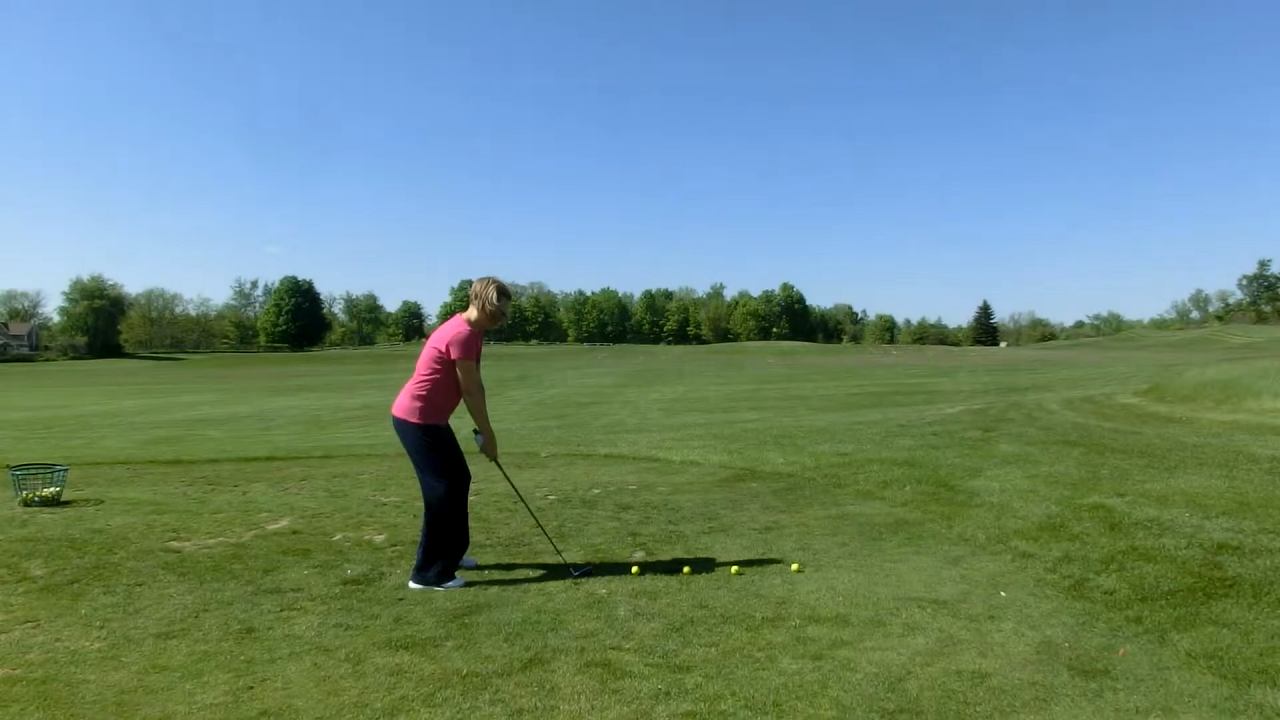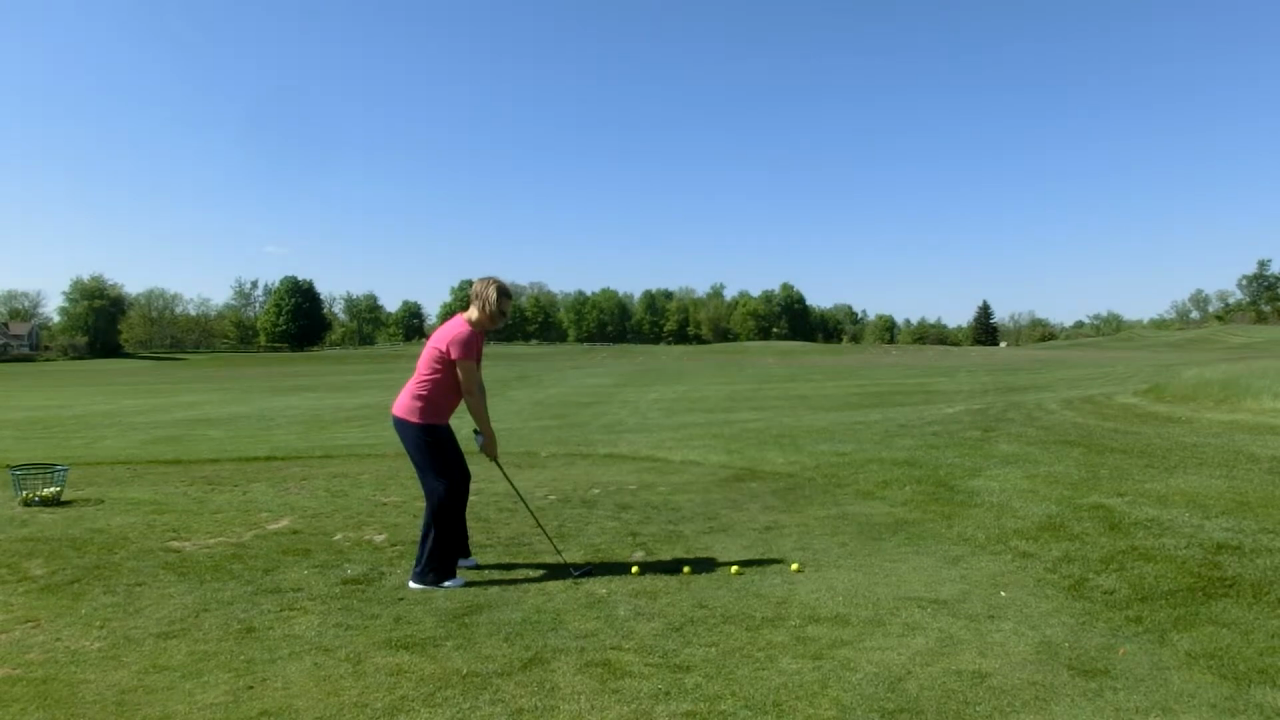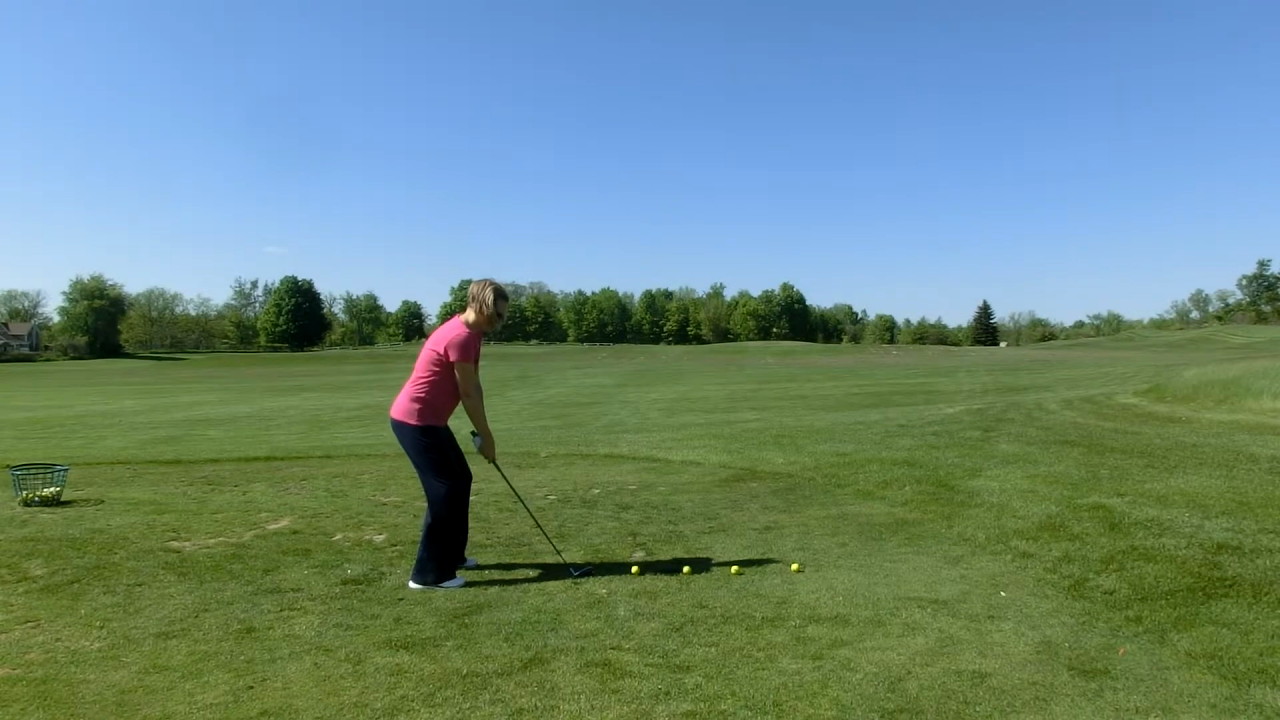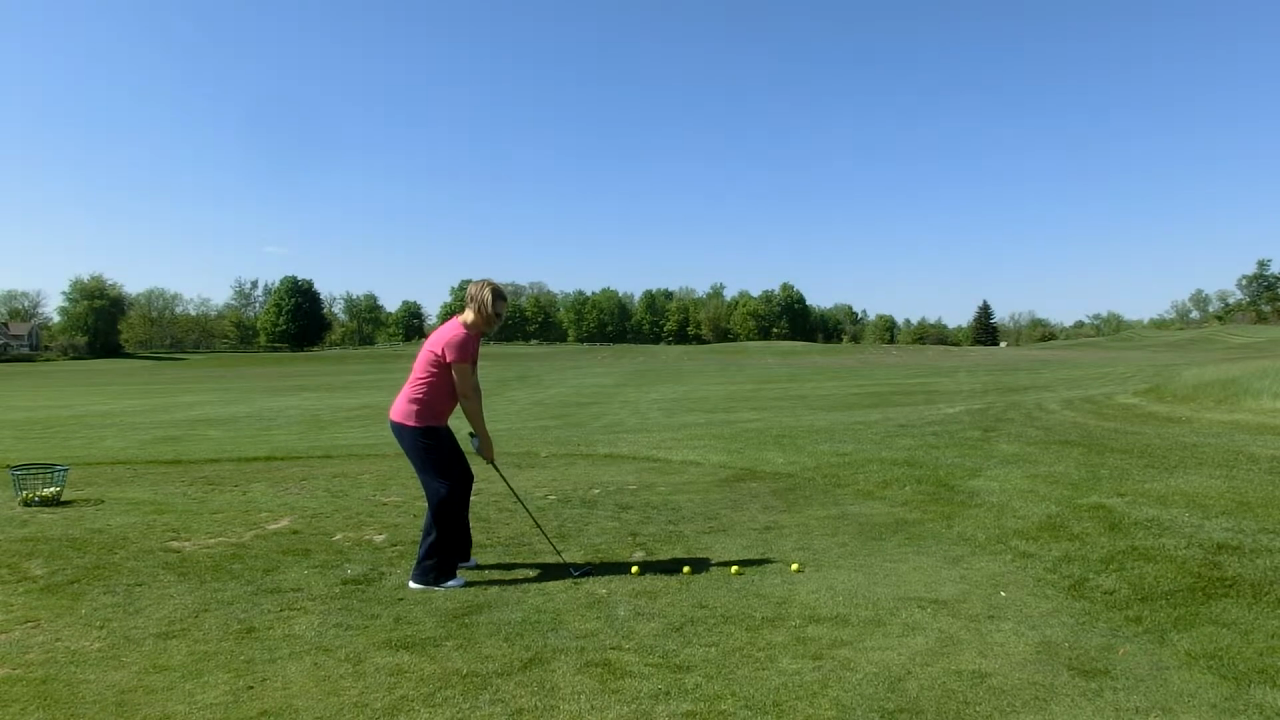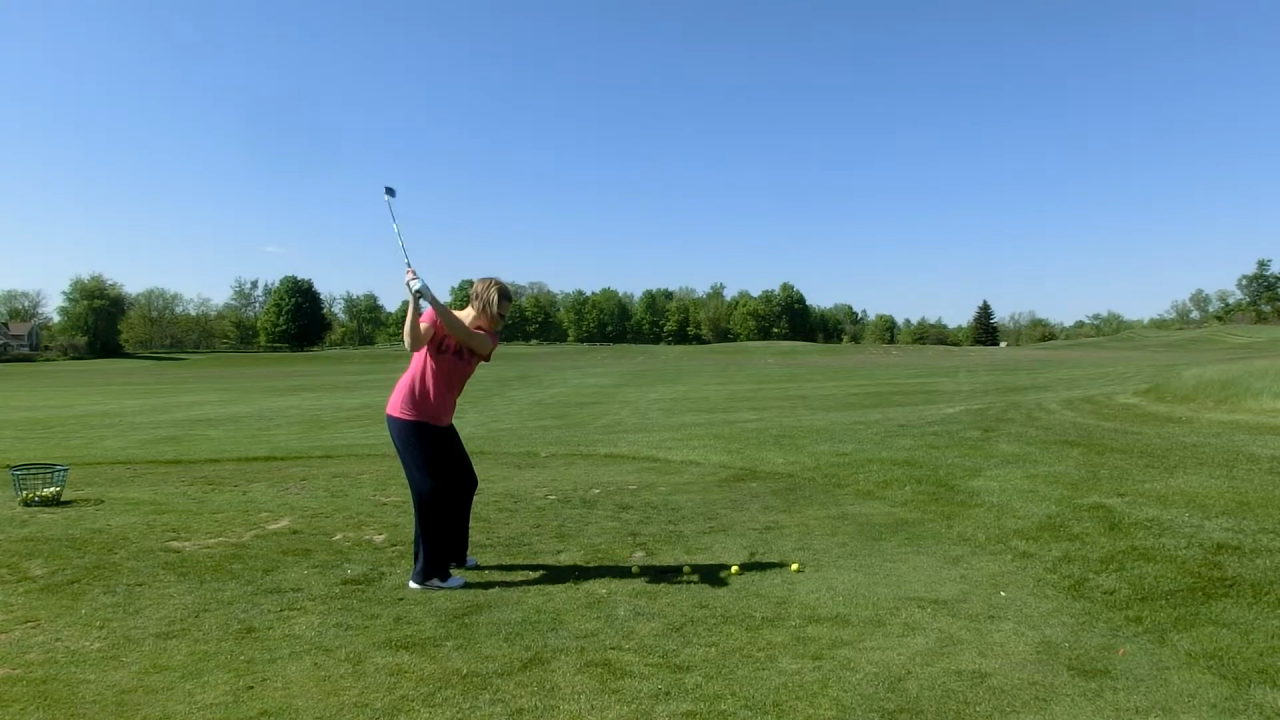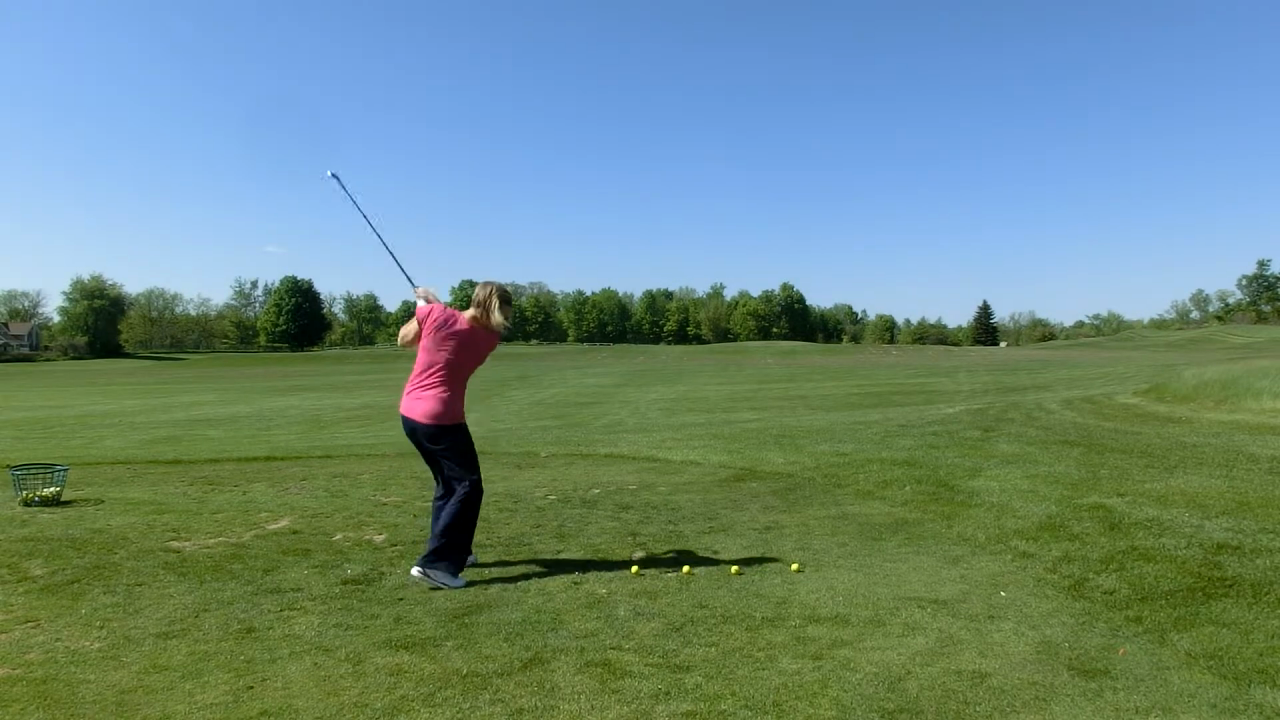
dt=0.7s
person 1, frame 1
left shoulder: (471, 331)
right shoulder: (462, 335)
left elbow: (476, 386)
right elbow: (470, 392)
left wrist: (484, 431)
right wrist: (488, 435)
left hip: (430, 418)
right hip: (416, 418)
left knee: (458, 480)
right knee: (442, 491)
left ankle: (449, 553)
right ankle: (428, 573)
person 1, frame 2
left shoulder: (472, 331)
right shoulder: (462, 335)
left elbow: (477, 385)
right elbow: (470, 392)
left wrist: (485, 431)
right wrist: (488, 435)
left hip: (430, 417)
right hip: (417, 418)
left knee: (459, 480)
right knee: (443, 490)
left ankle: (451, 552)
right ankle: (428, 572)
person 1, frame 3
left shoulder: (470, 332)
right shoulder: (460, 337)
left elbow: (474, 387)
right elbow: (468, 394)
left wrist: (482, 433)
right wrist: (486, 436)
left hip: (429, 419)
right hip: (415, 420)
left knee: (460, 480)
right knee: (444, 490)
left ankle: (451, 553)
right ankle: (428, 573)
person 1, frame 4
left shoulder: (470, 334)
right shoulder: (457, 338)
left elbow: (473, 386)
right elbow: (465, 395)
left wrist: (482, 433)
right wrist: (484, 438)
left hip: (431, 420)
right hip: (414, 421)
left knee: (461, 480)
right knee: (445, 490)
left ankle: (452, 551)
right ankle: (429, 573)
person 1, frame 5
left shoulder: (487, 338)
right shoulder: (434, 313)
left elbow: (463, 336)
right elbow: (413, 344)
left wrist: (430, 301)
right wrist: (414, 302)
left hip: (440, 420)
right hip: (408, 415)
left knee: (463, 483)
right knee: (431, 490)
left ankle: (450, 553)
right ankle: (427, 573)
person 1, frame 6
left shoulder: (433, 314)
right shoulder: (489, 339)
left elbow: (404, 339)
left wrist: (424, 302)
left hip: (409, 414)
right hip: (443, 420)
left knee: (448, 482)
right knee: (467, 488)
left ankle: (451, 551)
right ankle: (433, 563)
